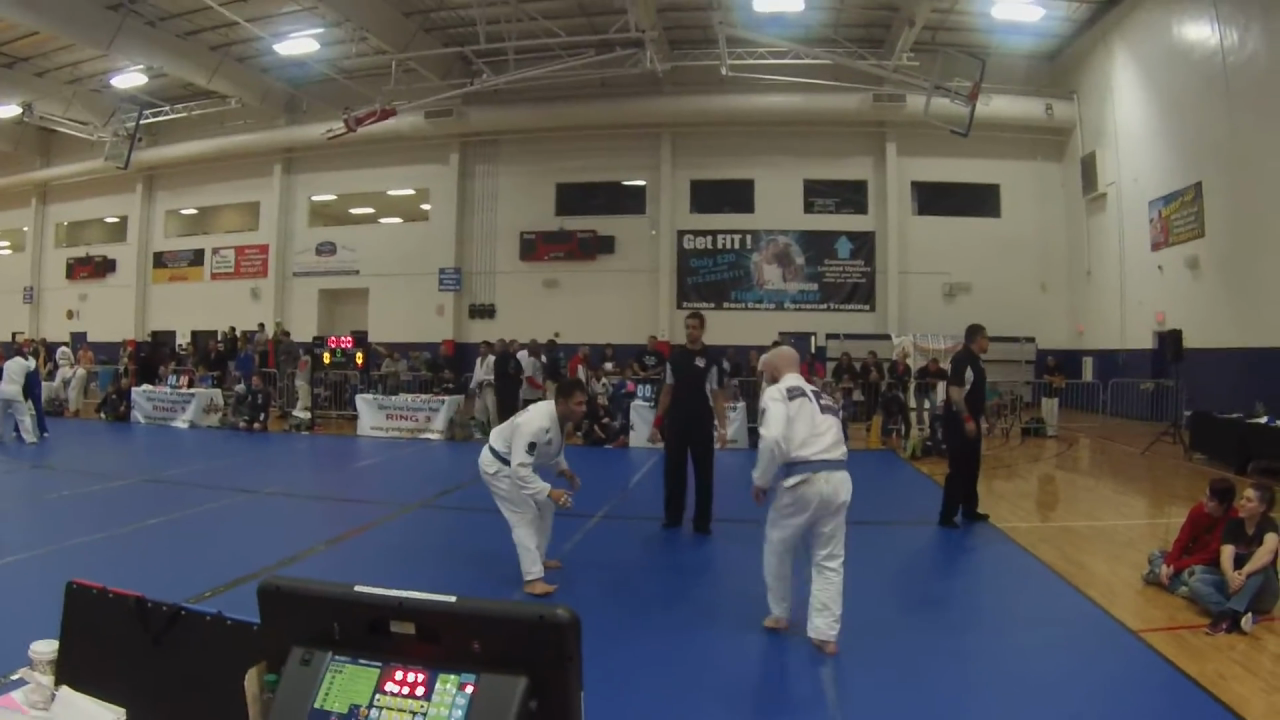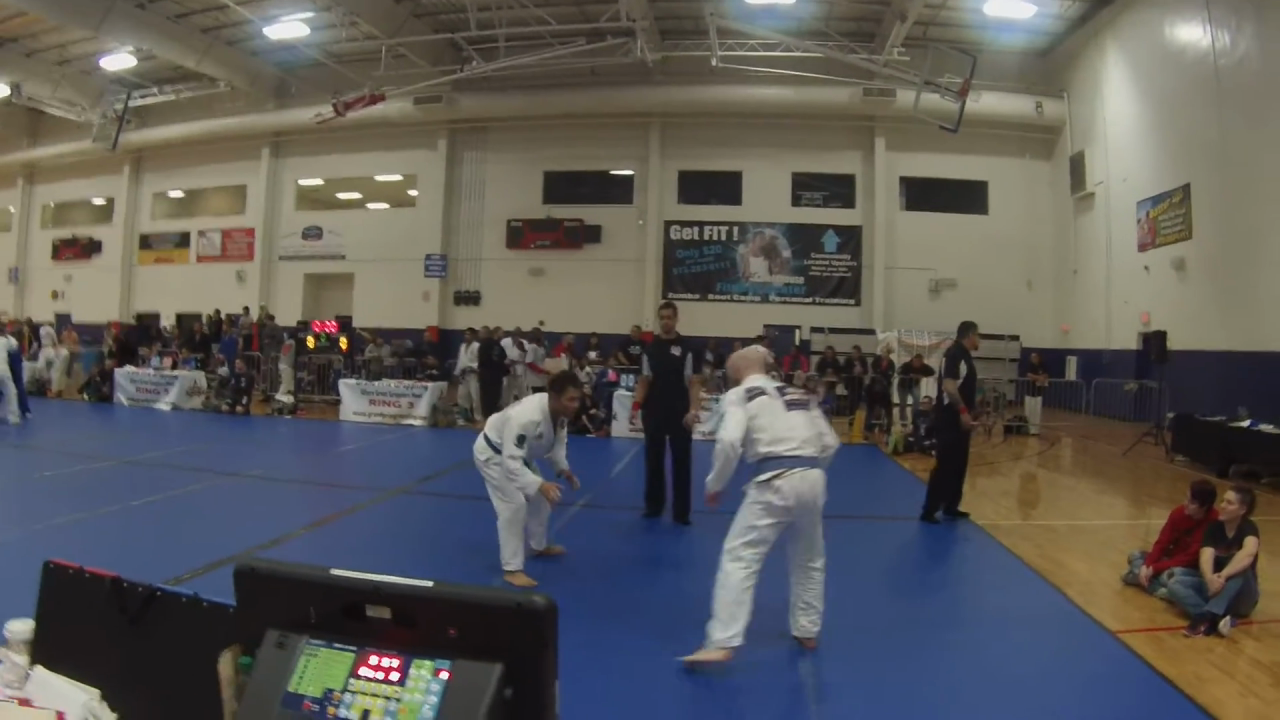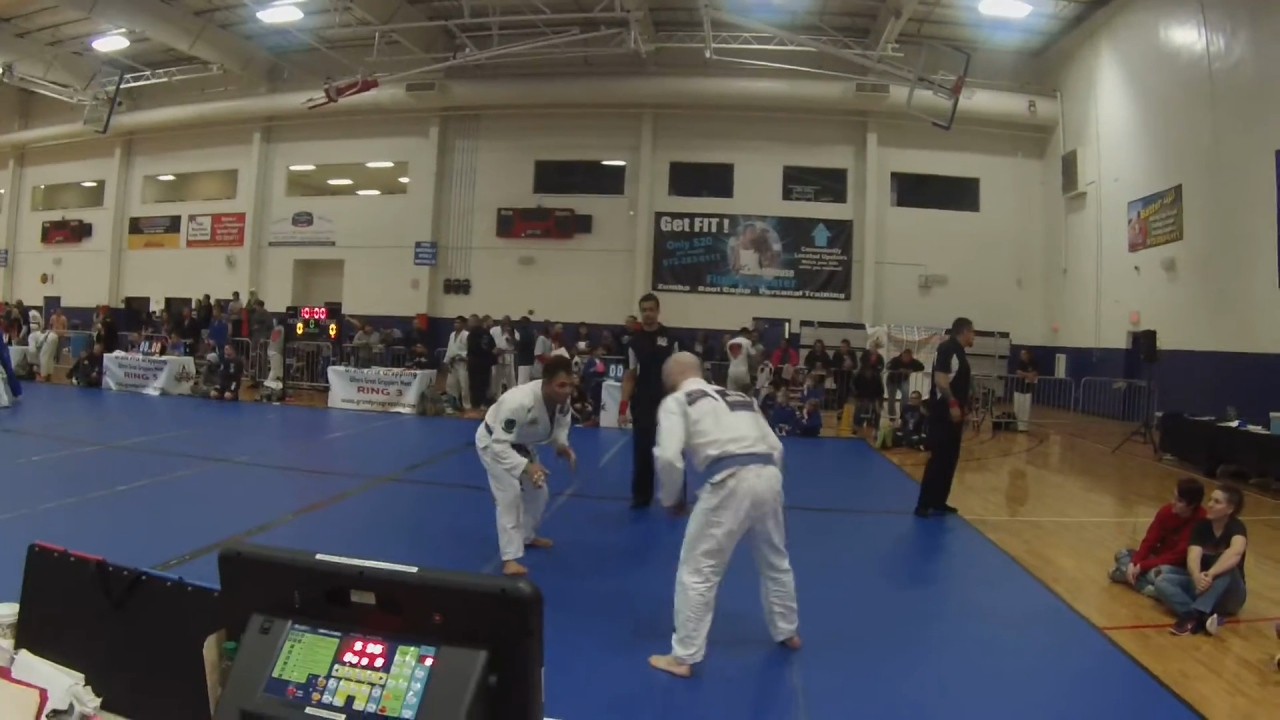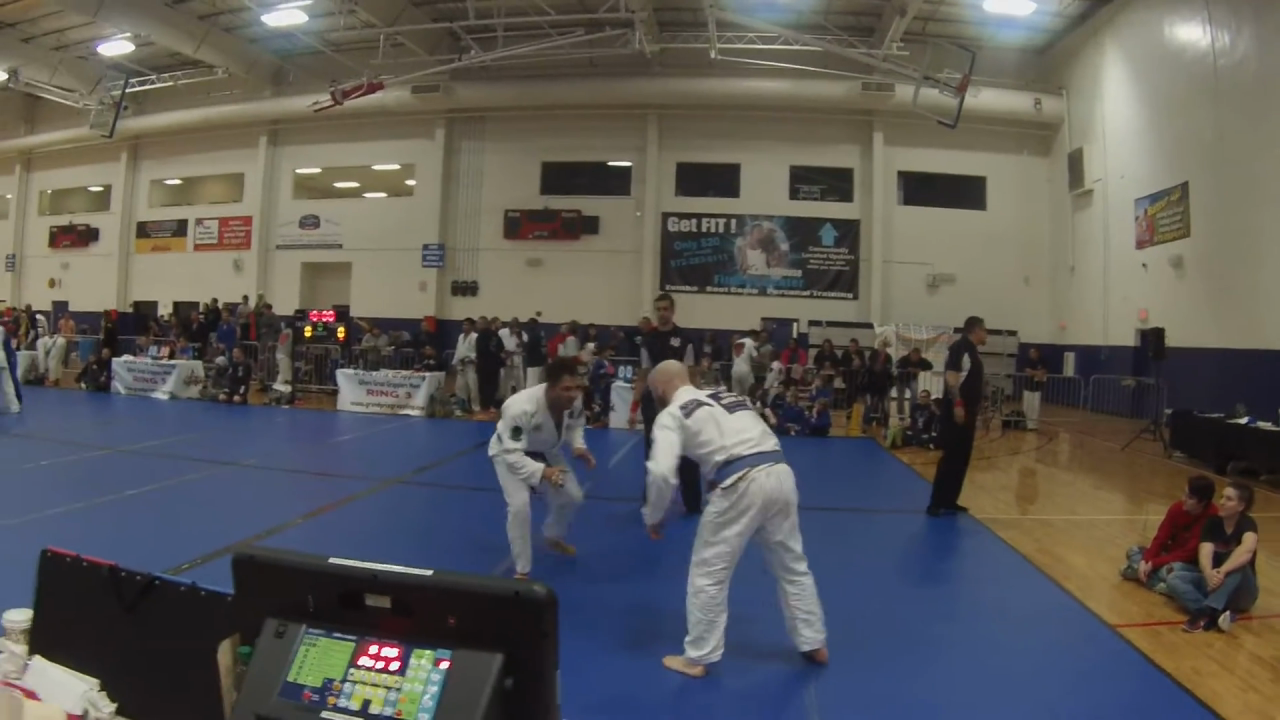
dt=0.3s
person 1, frame 1
left shoulder: (776, 393)
right shoulder: (826, 399)
left elbow: (771, 437)
left wrist: (760, 480)
left hip: (802, 482)
right hip: (839, 480)
left knee: (777, 549)
right knee: (829, 560)
left ankle: (781, 615)
right ankle: (826, 635)
person 1, frame 2
left shoulder: (739, 395)
right shoulder: (799, 395)
left elbow: (729, 441)
right elbow: (830, 442)
left wrist: (715, 485)
left hip: (775, 482)
right hip: (812, 479)
left knee: (738, 558)
right knee: (809, 560)
left ankle: (720, 644)
right ankle: (807, 631)
person 1, frame 3
left shoulder: (674, 402)
right shoulder: (739, 398)
left elbow: (667, 456)
right elbow: (775, 447)
left wrist: (671, 497)
left hip: (730, 484)
right hip: (768, 477)
left knee: (698, 570)
right knee: (775, 562)
left ankle: (684, 656)
right ankle: (788, 633)
person 1, frame 4
left shoulder: (671, 415)
right shoulder: (731, 399)
left elbow: (662, 472)
left wrist: (653, 517)
left hip: (741, 486)
right hip: (780, 474)
left knee: (709, 572)
right knee: (792, 566)
left ankle: (697, 658)
right ankle: (813, 645)
person 2, frame 1
left shoulder: (710, 359)
right shoulder: (675, 357)
left elbow: (718, 396)
right elbow: (667, 392)
left wrist: (722, 428)
right wrist: (657, 423)
left hip: (701, 423)
right hip: (675, 422)
left knee: (703, 473)
right knee: (673, 470)
left ankle: (702, 521)
right ankle: (673, 515)
person 2, frame 2
left shoulder: (687, 348)
right shoulder: (650, 348)
left elbow: (694, 383)
right elbow: (644, 382)
left wrist: (693, 410)
right wrist: (636, 406)
left hip: (679, 412)
right hip: (654, 412)
left knee: (681, 461)
right knee: (654, 460)
left ankle: (681, 511)
right ankle: (654, 505)
person 2, frame 3
left shoulder: (671, 338)
right shoulder: (635, 341)
right elbow: (630, 377)
right wrist: (623, 408)
right hip: (643, 402)
right knee: (642, 451)
right ankle: (641, 497)
person 2, frame 4
left shoulder: (685, 339)
right shoulder: (648, 340)
right elbow: (642, 376)
right wrist: (634, 407)
right hip: (654, 402)
right knee: (653, 452)
left ankle: (693, 502)
person 3, frame 1
left shoulder: (561, 415)
right shoulder: (534, 424)
left elbow: (554, 444)
right elbow: (520, 470)
left wrist: (562, 467)
right wrist: (549, 491)
left hip: (520, 462)
right hip: (498, 465)
left knee: (543, 508)
right knee: (525, 517)
left ankle: (537, 558)
right ankle: (533, 579)
person 3, frame 2
left shoulder: (558, 411)
right shoulder: (525, 417)
left elbow: (557, 439)
right elbow: (511, 463)
left wrist: (563, 468)
right wrist: (540, 485)
left hip: (518, 453)
right hip: (493, 454)
left knee: (540, 500)
right knee: (514, 507)
left ankle: (539, 546)
right ankle: (512, 569)
person 3, frame 3
left shoulder: (562, 397)
right shoulder: (517, 402)
left elbow: (562, 422)
right elbow: (500, 446)
left wrist: (561, 443)
right wrist: (525, 467)
left hip: (521, 444)
right hip: (494, 443)
left knee: (537, 492)
right knee: (510, 494)
left ankle: (526, 536)
right ankle: (511, 559)
person 3, frame 4
left shoulder: (574, 400)
right shoulder: (520, 408)
left elbow: (575, 424)
right elbow: (512, 455)
left wrist: (578, 447)
right wrist: (543, 471)
left hip: (545, 452)
right hip: (509, 453)
left knee: (571, 497)
right knee: (520, 506)
left ankle: (553, 536)
right ankle: (521, 570)
person 4, frame 1
left shoulder: (974, 359)
right shoulder: (961, 359)
right elbow: (954, 393)
left wrist: (985, 416)
right wrist: (967, 419)
left hip: (971, 421)
right hip: (959, 423)
left knee: (971, 467)
right knee: (958, 469)
left ankle: (969, 509)
right ankle: (947, 516)
person 4, frame 2
left shoulder: (964, 355)
right shoulder: (954, 354)
right elbow: (948, 386)
left wrist: (969, 411)
right wrist: (963, 411)
left hip: (959, 417)
right hip: (950, 417)
left knee: (959, 464)
right knee: (945, 464)
left ankle: (951, 506)
right ankle: (929, 510)
person 4, frame 3
left shoulder: (959, 351)
right shoulder: (947, 348)
right elbow: (940, 379)
left wrist: (962, 407)
right wrist: (953, 404)
left hip: (954, 412)
right hip: (944, 411)
left knee: (950, 459)
right knee: (939, 458)
left ankle: (938, 502)
right ankle: (924, 504)
person 4, frame 4
left shoulder: (972, 351)
right shoulder: (959, 348)
right elbow: (950, 378)
left wrist: (978, 408)
right wrist: (958, 404)
left hip: (968, 412)
right hip: (956, 411)
left knee: (961, 458)
right knee: (951, 457)
left ankle: (949, 501)
right ankle: (936, 503)
